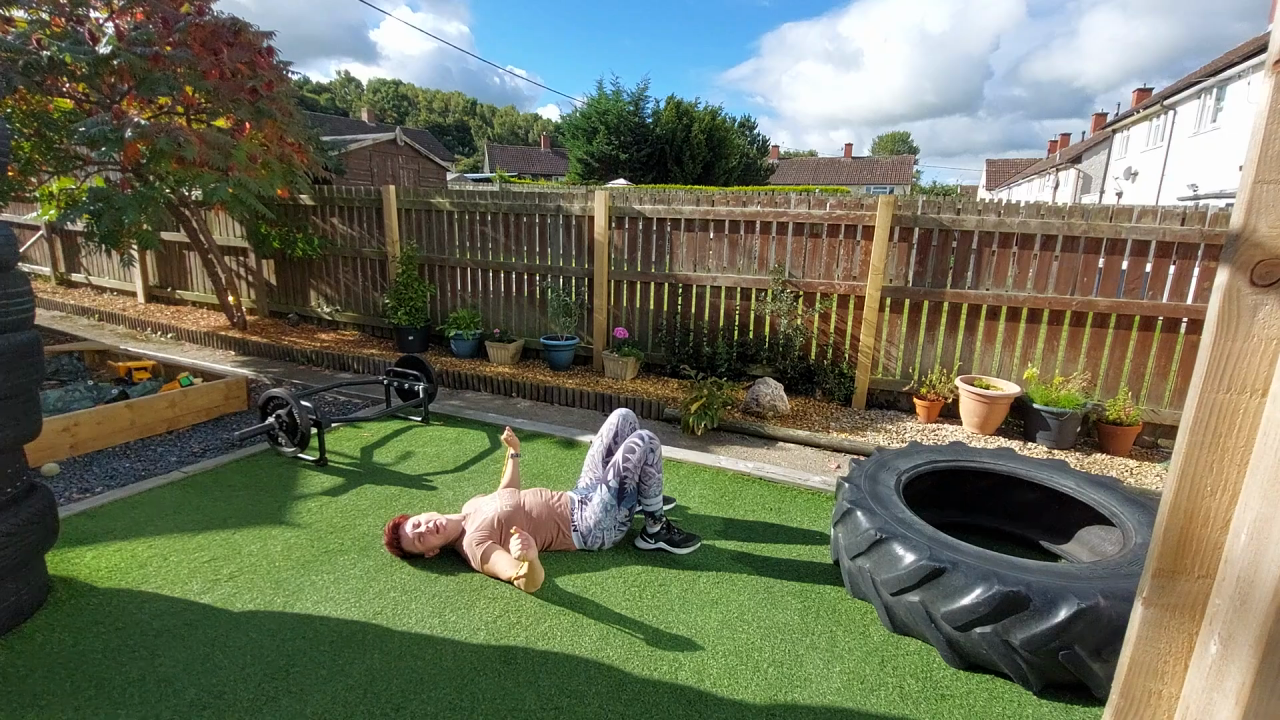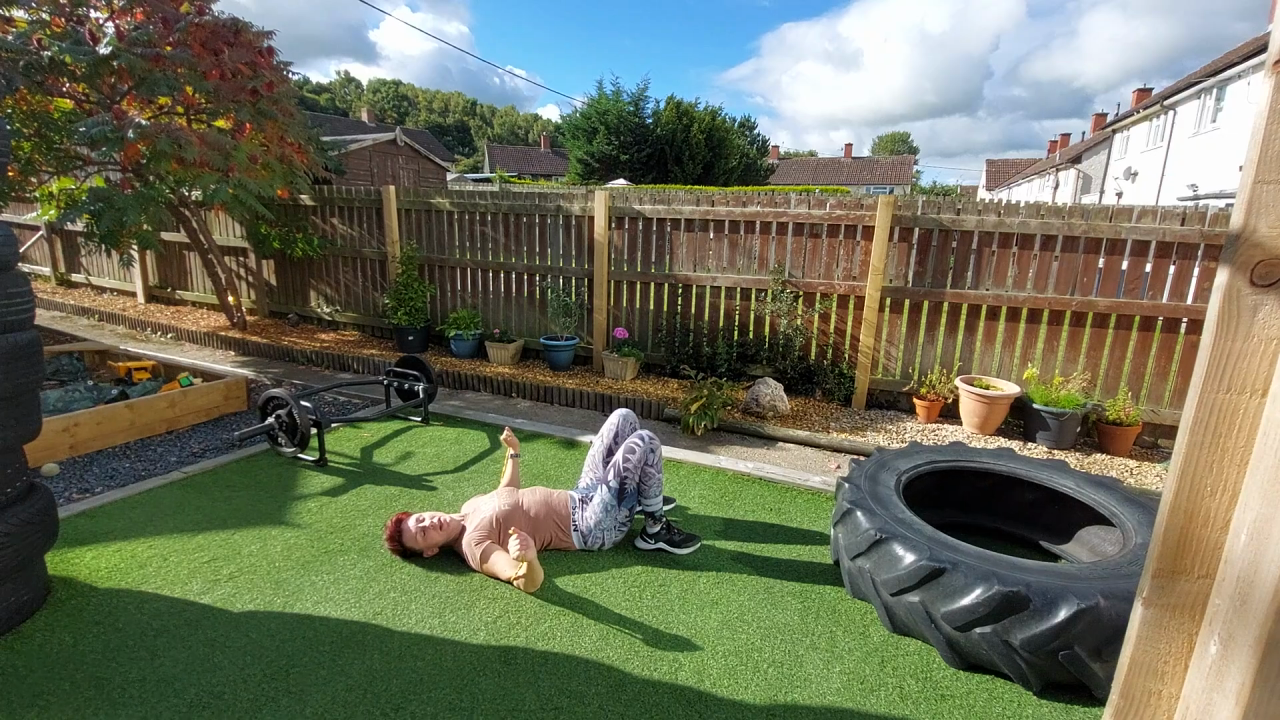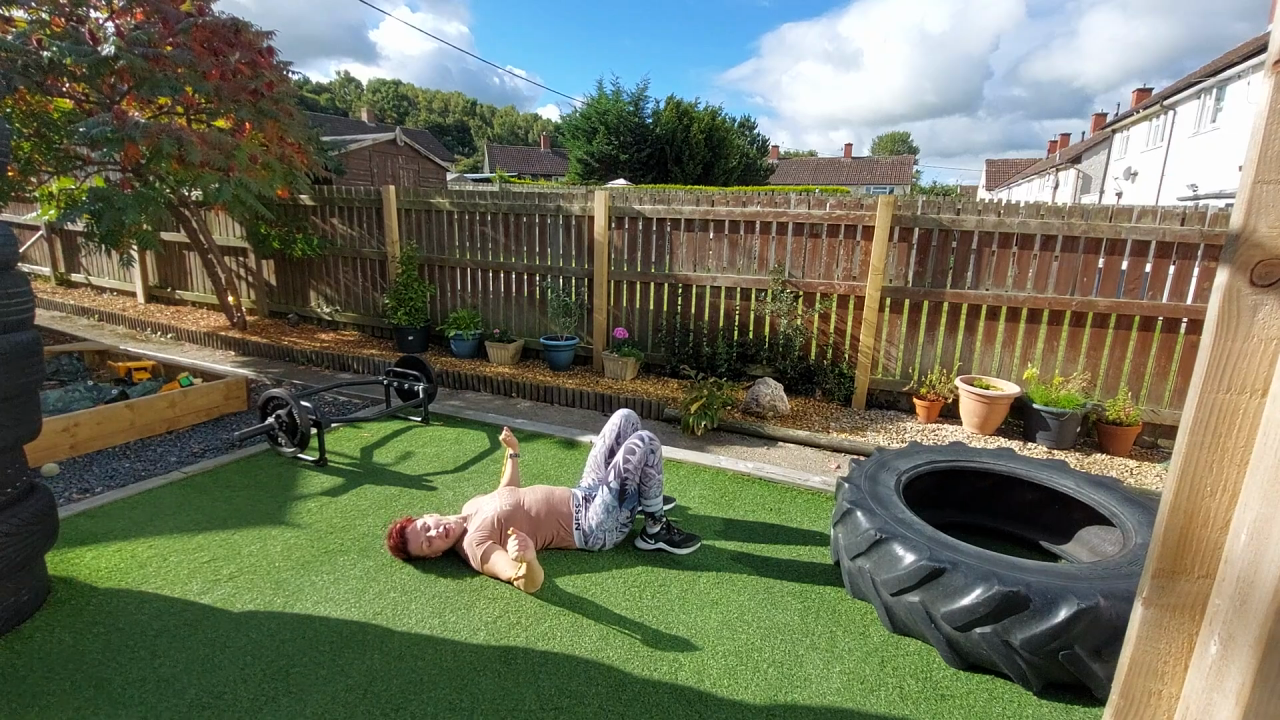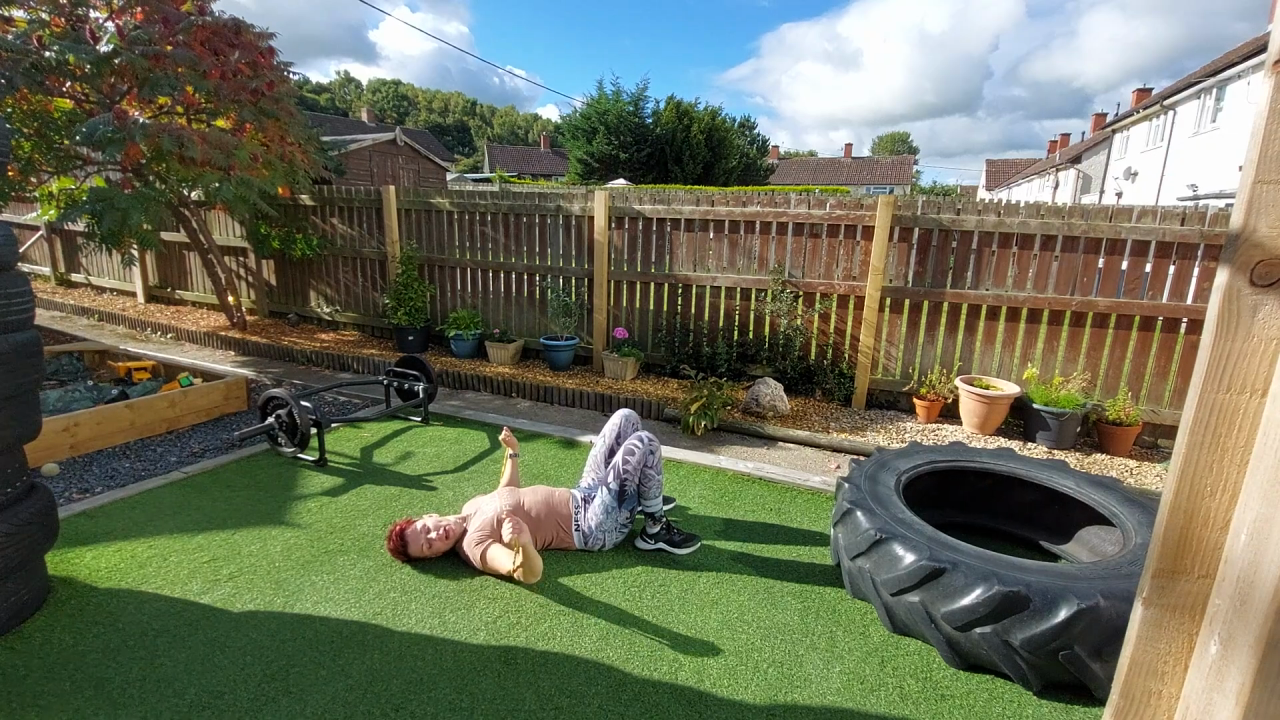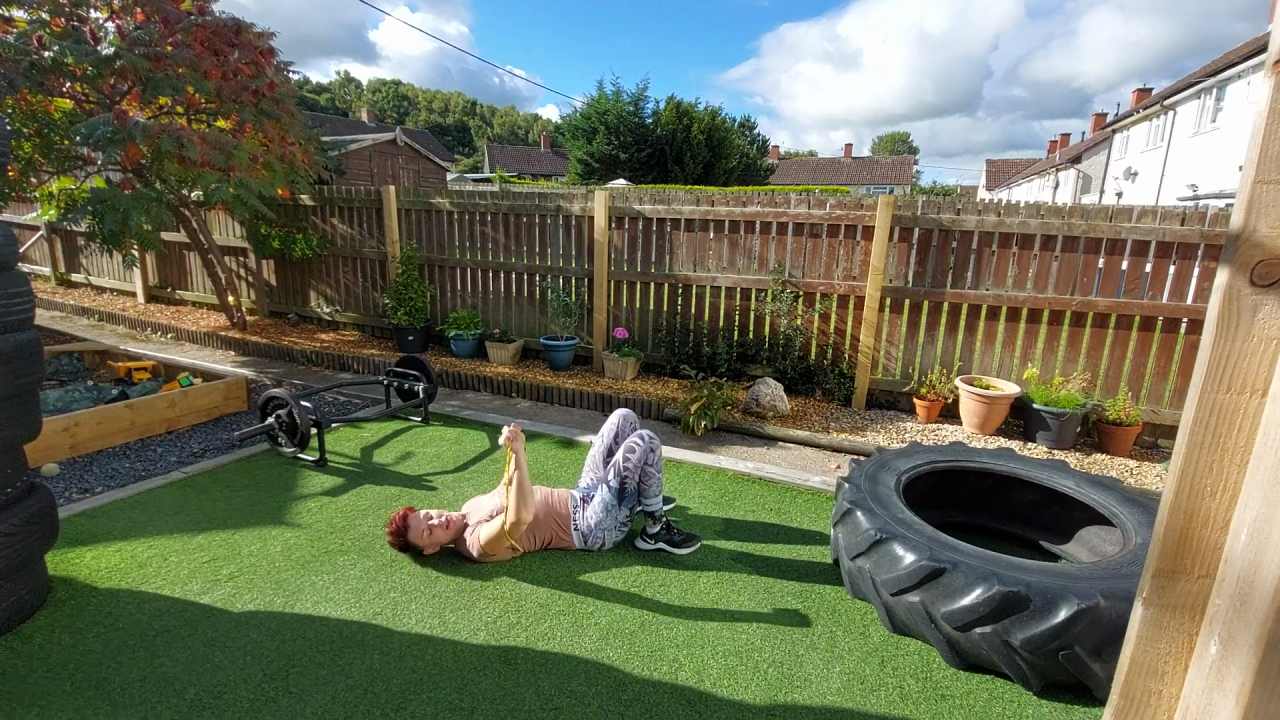
dt=0.4s
person 1, frame 1
left shoulder: (471, 507)
right shoulder: (475, 546)
right elbow: (530, 583)
left wrist: (514, 452)
right wrist: (530, 556)
left hip: (579, 499)
right hip: (594, 525)
left knee: (623, 417)
right knee: (644, 441)
left ankle: (644, 497)
right ankle: (656, 529)
person 1, frame 2
left shoulder: (471, 507)
right shoulder: (473, 546)
right elbow: (530, 583)
left wrist: (513, 453)
right wrist: (528, 558)
left hip: (580, 498)
right hip: (594, 527)
left knee: (624, 417)
right knee: (645, 441)
left ankle: (645, 497)
right ankle: (656, 530)
person 1, frame 3
left shoulder: (471, 507)
right shoulder: (475, 546)
right elbow: (530, 584)
left wrist: (512, 452)
right wrist: (528, 558)
left hip: (583, 497)
right hip: (595, 525)
left knee: (625, 417)
right knee: (645, 442)
left ankle: (645, 498)
right ankle: (656, 530)
person 1, frame 4
left shoulder: (471, 507)
right shoulder: (475, 546)
right elbow: (530, 574)
left wrist: (512, 453)
right wrist: (523, 544)
left hip: (581, 498)
right hip: (595, 526)
left knee: (626, 418)
right knee: (644, 442)
left ankle: (645, 498)
right ankle: (656, 530)
person 1, frame 5
left shoulder: (471, 508)
right shoulder: (477, 543)
left elbow: (508, 491)
right elbow: (521, 517)
left wrist: (516, 447)
right wrist: (517, 453)
left hip: (581, 499)
right hip: (595, 526)
left knee: (624, 417)
right knee: (645, 442)
left ankle: (645, 497)
right ankle: (656, 531)
